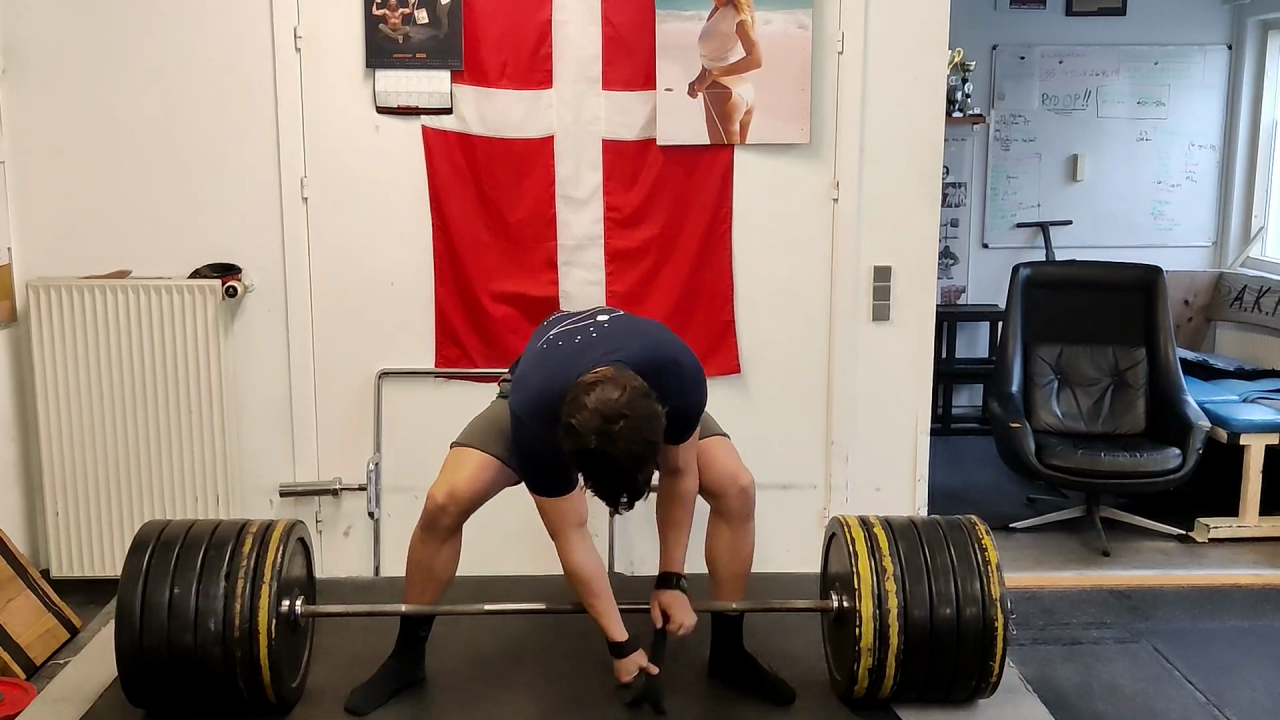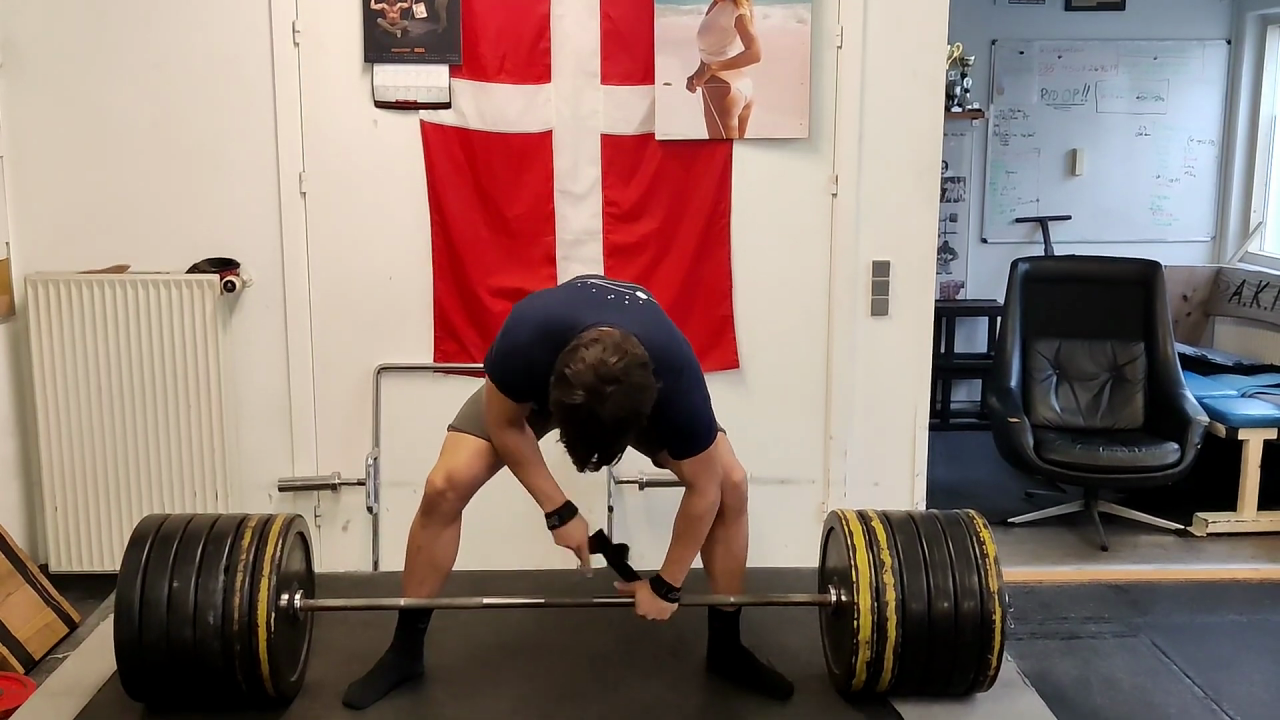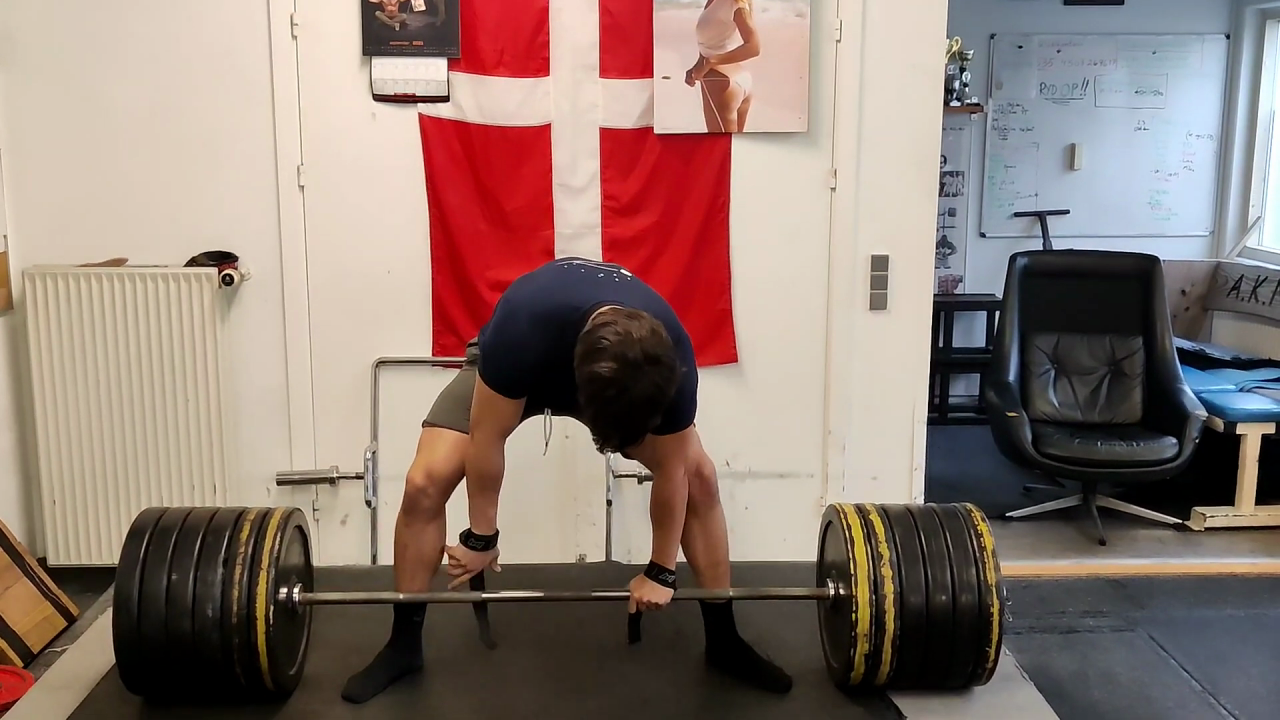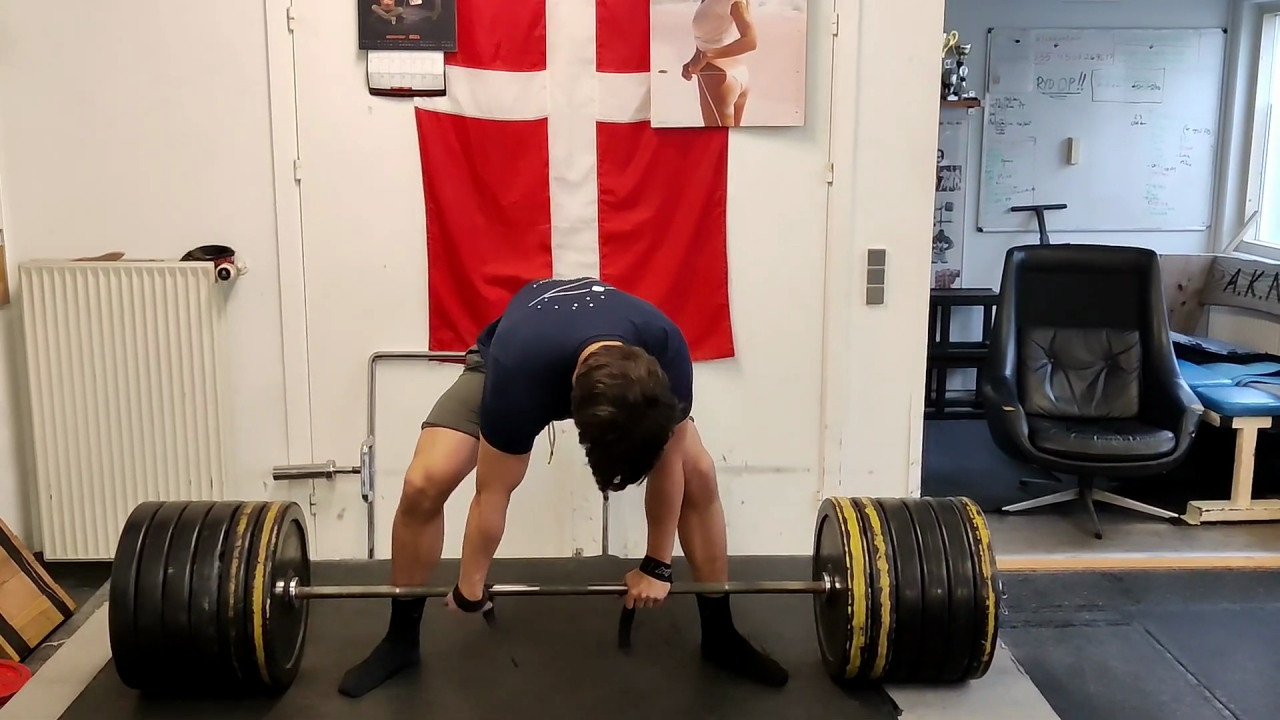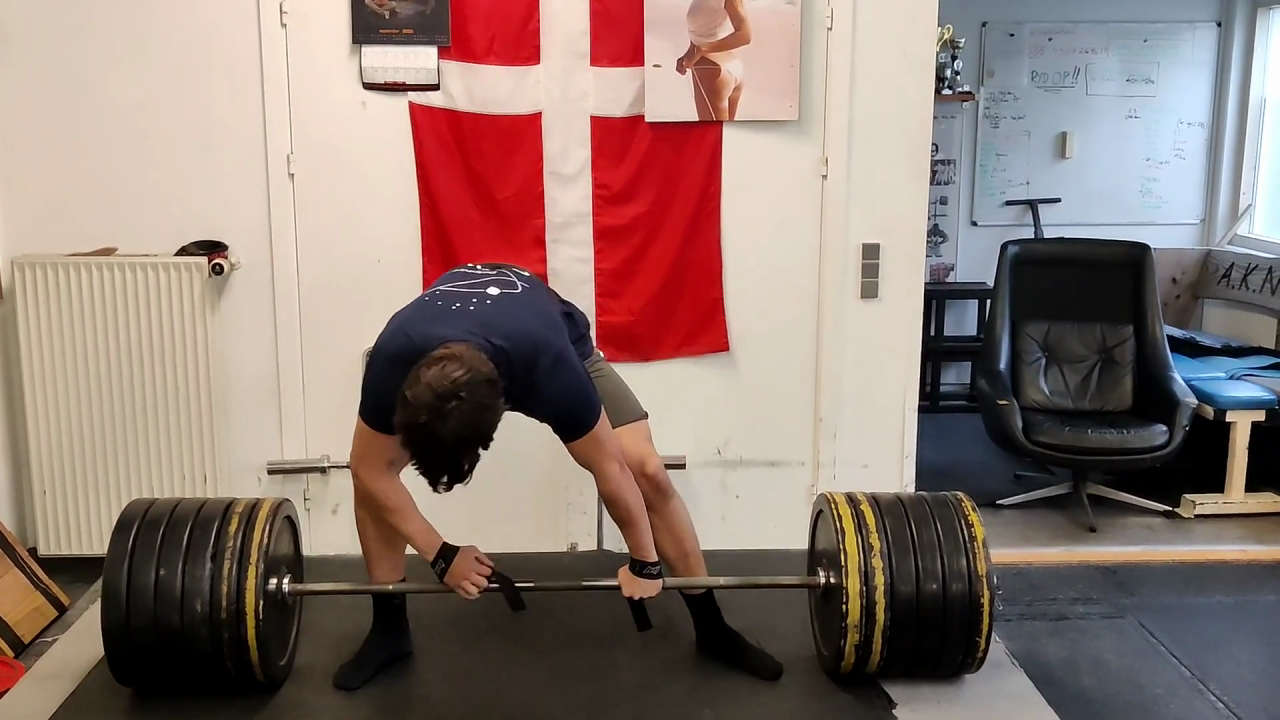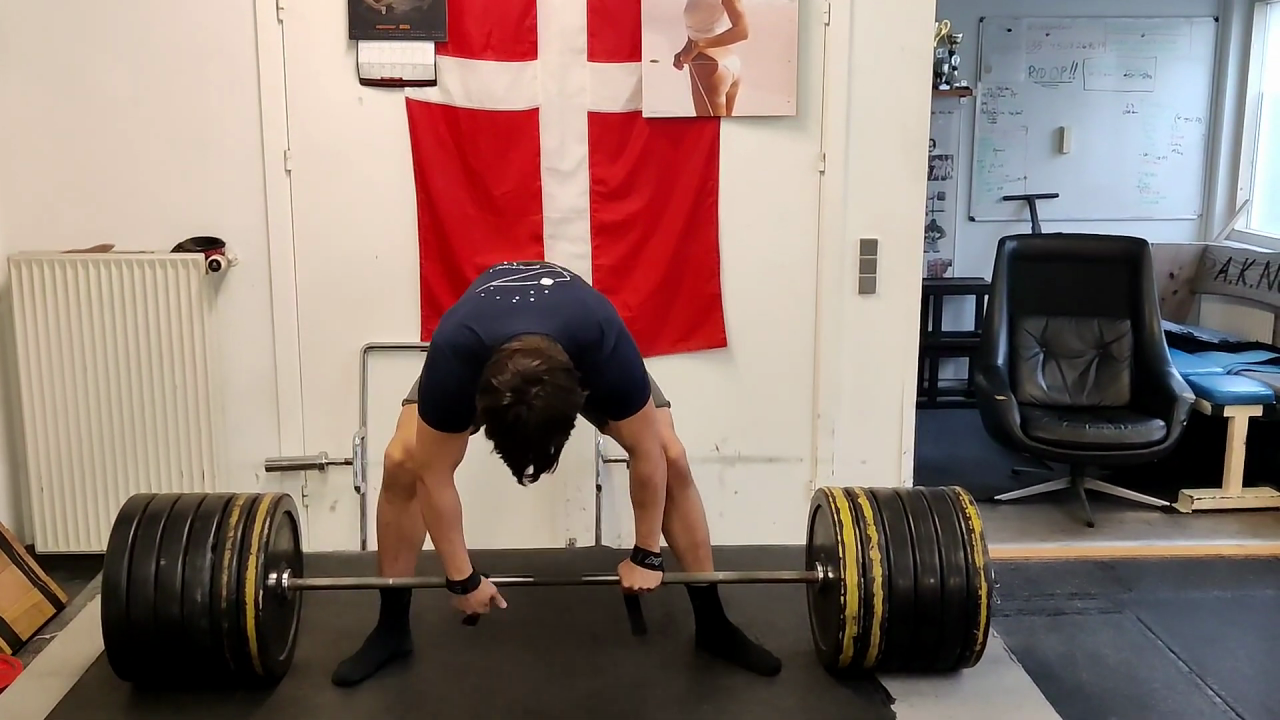
dt=0.7s
person 1, frame 1
left shoulder: (678, 374)
right shoulder: (535, 414)
left elbow: (680, 473)
right elbow: (572, 538)
left wrist: (671, 579)
right wrist: (620, 643)
left hip: (644, 382)
right hip: (545, 388)
left knee: (735, 489)
right knee: (444, 503)
left ankle: (728, 653)
right ankle: (407, 657)
person 1, frame 2
left shoulder: (676, 379)
right shoulder: (528, 336)
left elbow: (705, 489)
right elbow: (505, 425)
left wrist: (667, 585)
right wrist: (560, 513)
left hip: (642, 388)
right hip: (534, 377)
left knee: (730, 484)
right knee: (445, 486)
left ankle: (726, 646)
right ankle: (406, 648)
person 1, frame 3
left shoulder: (670, 359)
right shoulder: (525, 322)
left elbow: (670, 472)
right elbow: (486, 440)
left wrist: (660, 571)
right wrist: (482, 538)
right hip: (514, 366)
left knee: (698, 476)
right knee: (425, 483)
left ankle: (723, 640)
right ankle: (404, 644)
person 1, frame 4
left shoulder: (664, 353)
right shoulder: (517, 376)
left elbow: (667, 465)
right elbow: (493, 495)
left wrist: (657, 566)
right wrist: (469, 595)
right hip: (511, 360)
left knee: (697, 472)
right knee: (424, 483)
left ankle: (719, 635)
right ankle: (401, 639)
person 1, frame 5
left shoulder: (550, 367)
right shoulder: (395, 359)
left elbow: (610, 468)
right elbow: (372, 469)
left wrist: (643, 562)
right wrist: (441, 555)
left hip: (550, 337)
left knee: (647, 469)
right knee: (367, 467)
left ankle: (712, 628)
right ankle: (388, 629)
person 1, frame 6
left shoulder: (607, 349)
right shoulder: (455, 358)
left elbow: (648, 454)
right elbow: (436, 478)
left wrist: (646, 553)
right wrist: (461, 578)
left hip: (580, 335)
right hip: (478, 345)
left knee: (672, 457)
right knee: (402, 463)
left ankle: (712, 623)
right ankle: (392, 628)
